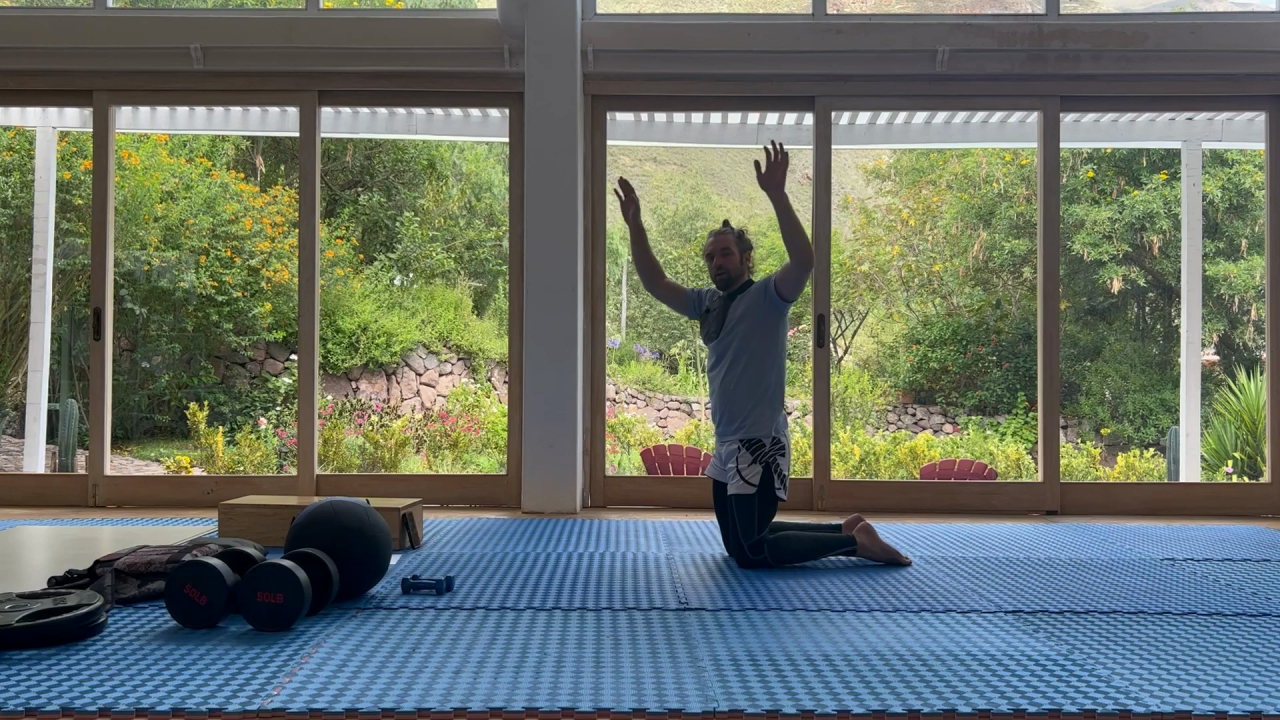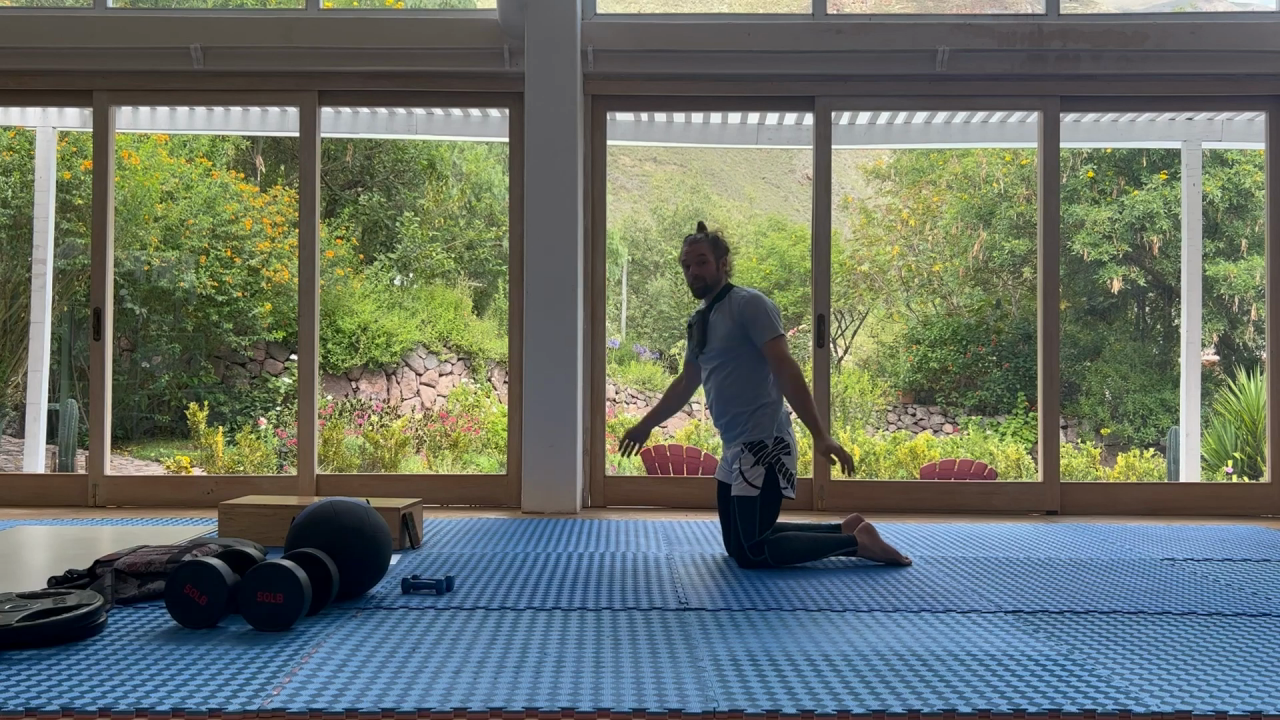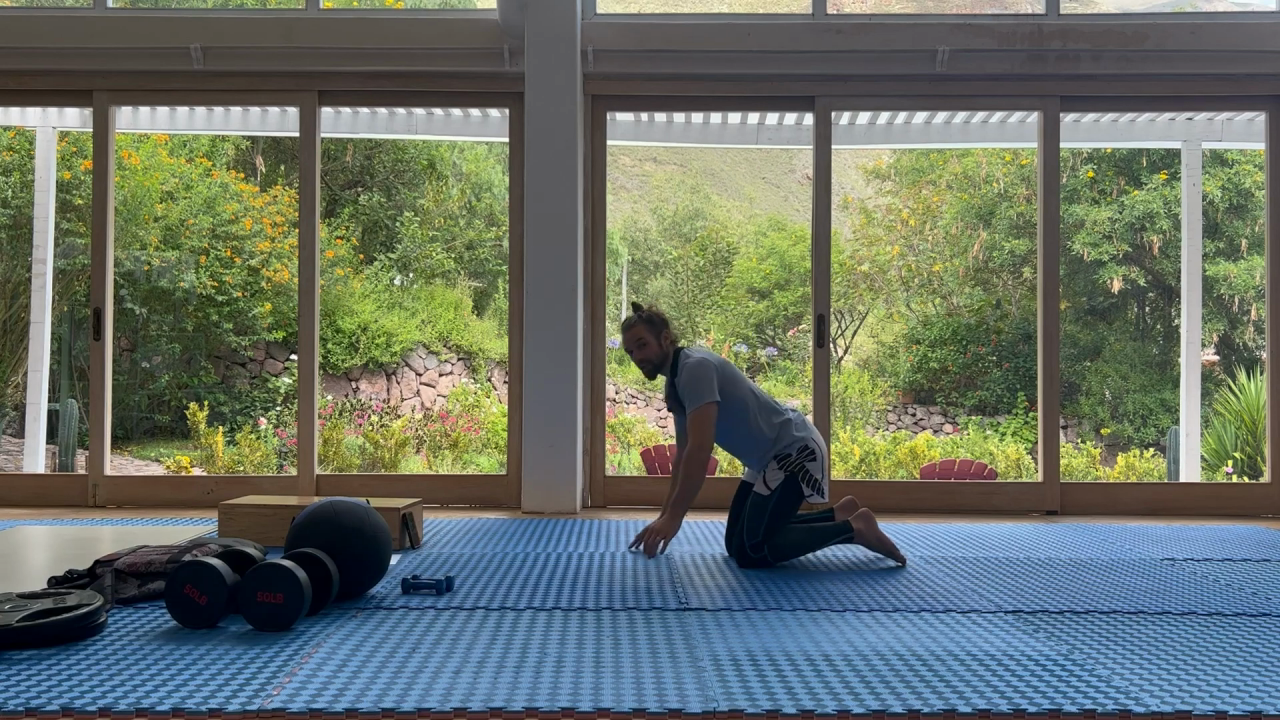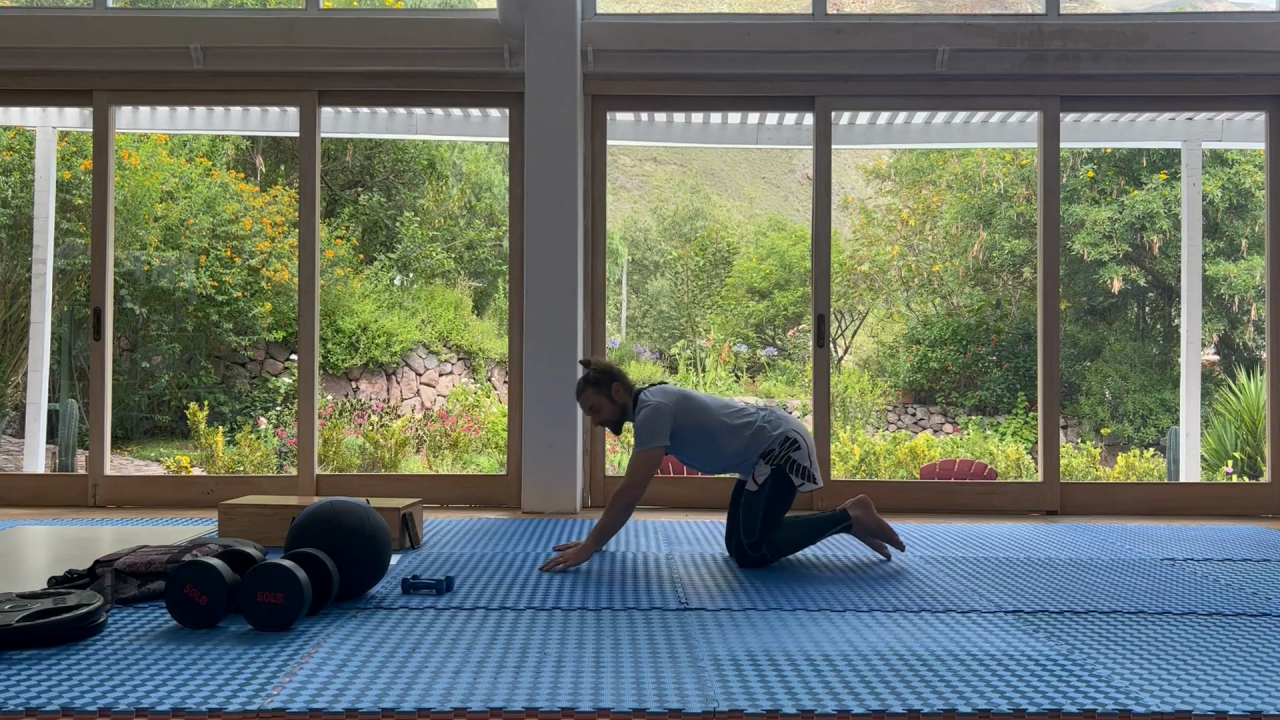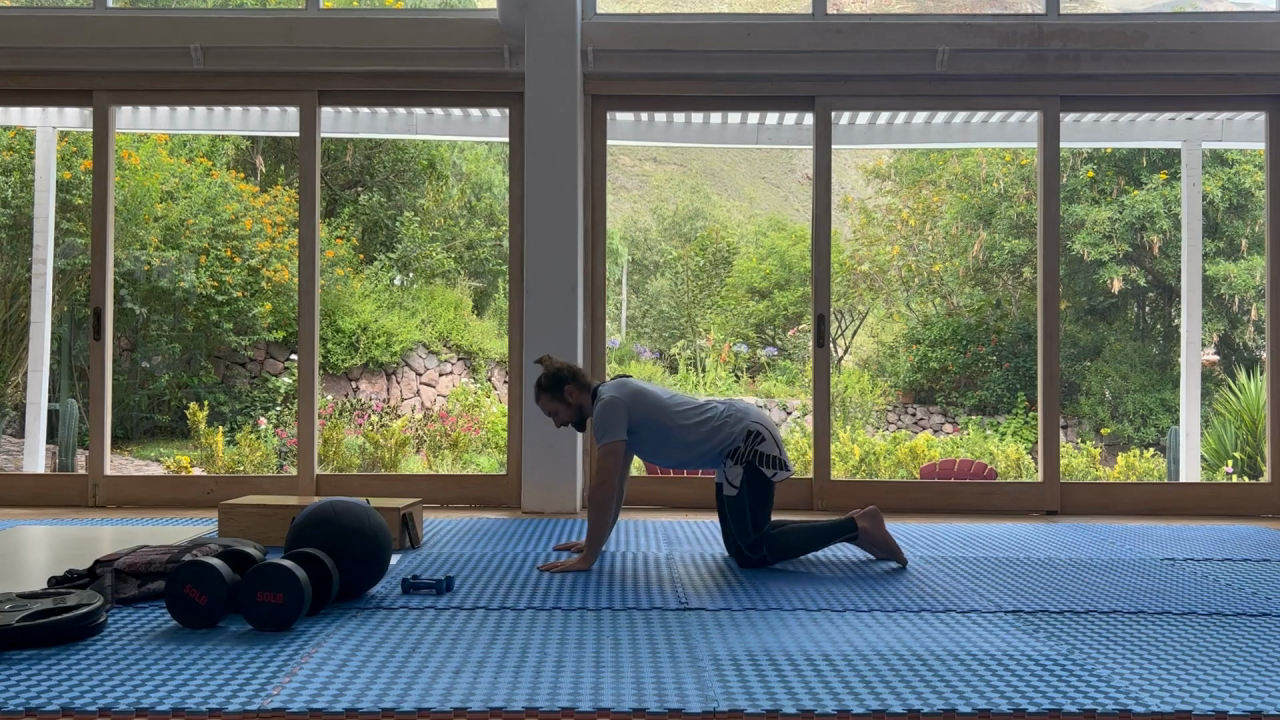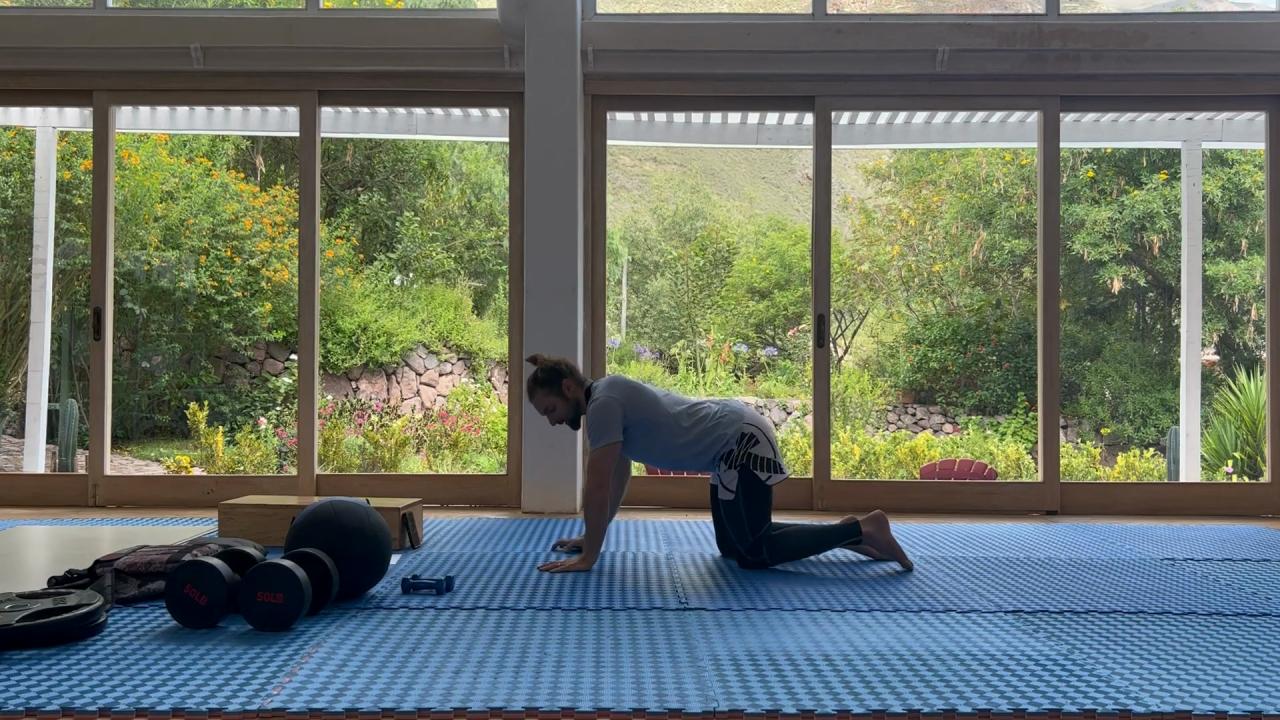
dt=0.5s
person 1, frame 1
left shoulder: (769, 295)
right shoulder: (707, 303)
left elbow: (804, 258)
right elbow: (653, 282)
left wrist: (776, 194)
right wrist: (635, 223)
left hip: (758, 443)
right hip: (728, 445)
left knee: (751, 551)
right knee: (741, 541)
left ankle: (855, 541)
right ankle: (846, 528)
person 1, frame 2
left shoulder: (749, 304)
right shoulder: (701, 321)
left elbow: (786, 371)
right elbow: (684, 384)
left wrist: (822, 434)
right wrist: (645, 425)
left hip: (763, 446)
right hip: (738, 448)
left knee: (750, 552)
right knee: (741, 544)
left ankle: (856, 541)
right ankle: (847, 530)
person 1, frame 3
left shoulder: (695, 368)
right shoulder: (675, 385)
left elbow: (700, 449)
right elbow: (684, 456)
left wrist: (672, 519)
right wrist: (667, 514)
left hip: (794, 452)
right hip: (770, 458)
left knee: (751, 552)
right knee: (738, 544)
left ankle: (853, 528)
right ankle: (838, 515)
person 1, frame 4
left shoulder: (654, 410)
right shoulder: (649, 409)
left elbow: (631, 491)
right elbow: (630, 488)
left wrist: (588, 549)
right wrist: (594, 539)
left hip: (782, 446)
right hip: (769, 449)
left knee: (751, 552)
right knee: (739, 544)
left ankle: (850, 517)
right ankle: (848, 517)
person 1, frame 5
left shoulder: (608, 405)
right shoulder: (618, 396)
left elbow: (603, 488)
right elbow: (617, 484)
left wrist: (589, 555)
right wrist: (595, 539)
left hip: (748, 440)
right hip: (741, 437)
left knee: (752, 553)
right knee: (741, 542)
left ankle: (855, 526)
right ankle: (850, 526)
person 1, frame 6
left shoulder: (602, 405)
right shoulder: (609, 398)
left elbow: (597, 488)
right elbow: (617, 479)
left wrist: (588, 557)
right wrist: (592, 536)
left hip: (742, 442)
right hip: (733, 440)
left knee: (753, 554)
right knee: (731, 544)
left ankle: (861, 529)
right ankle: (845, 533)
